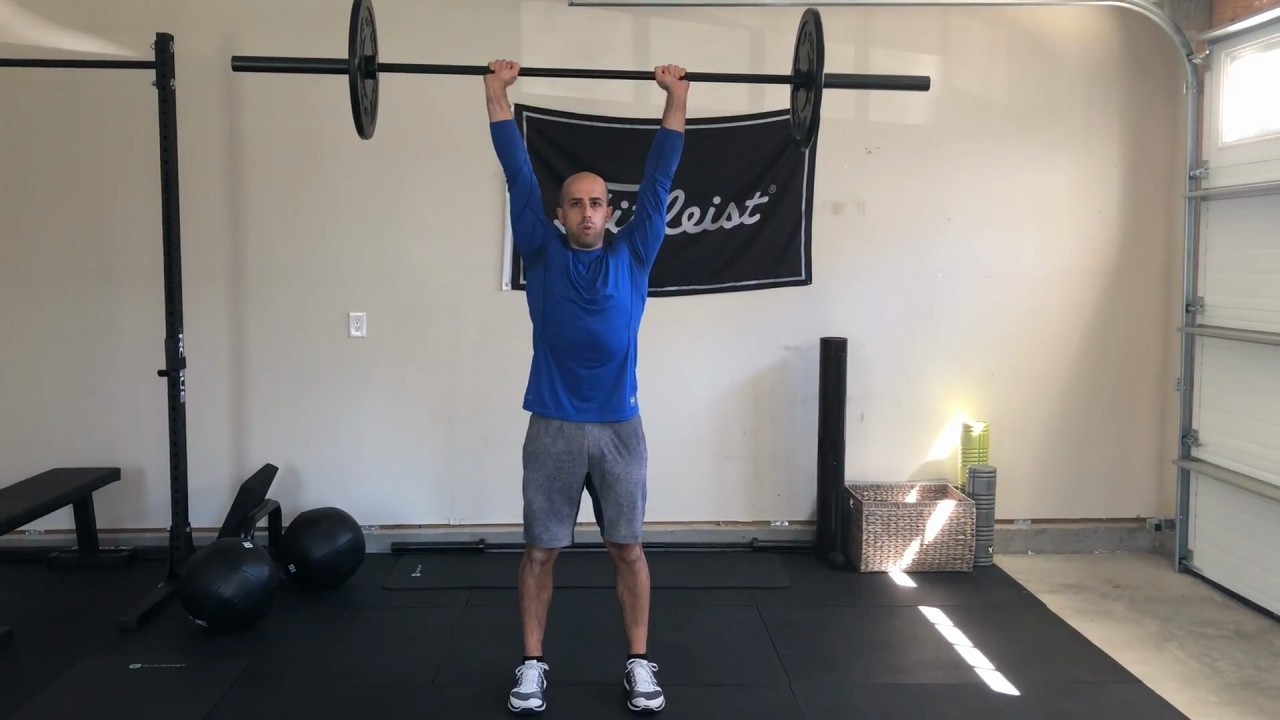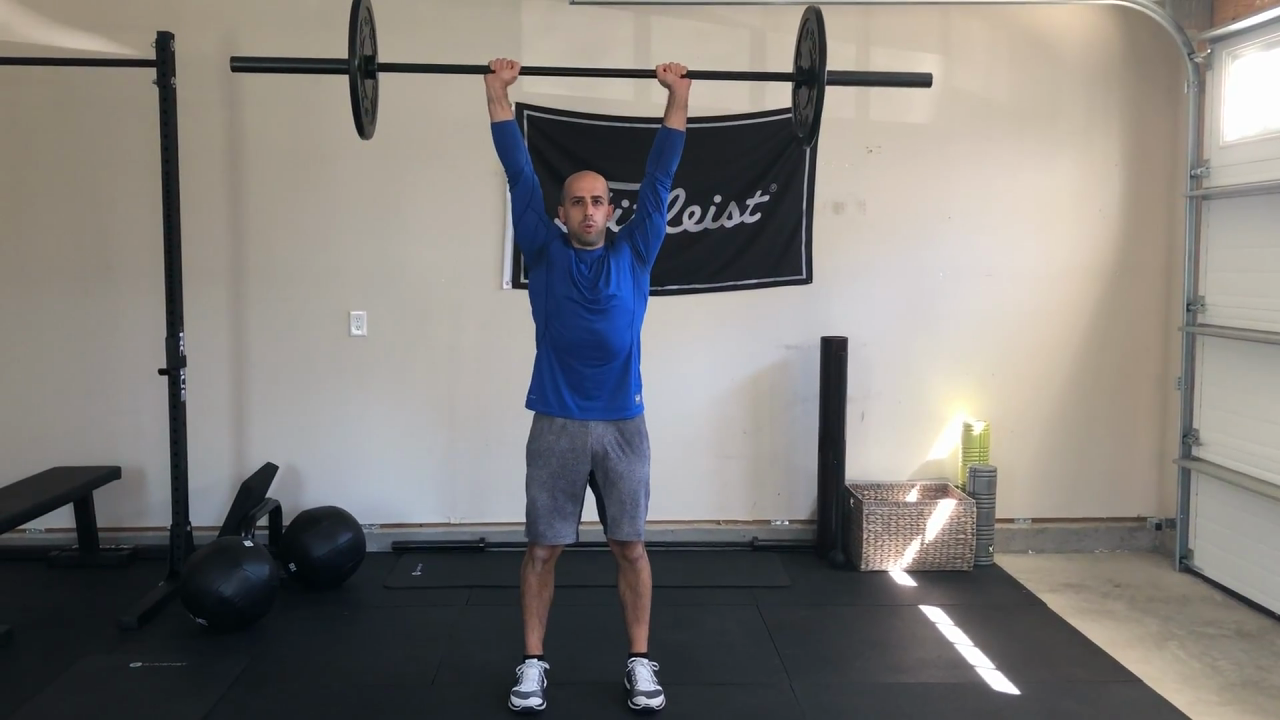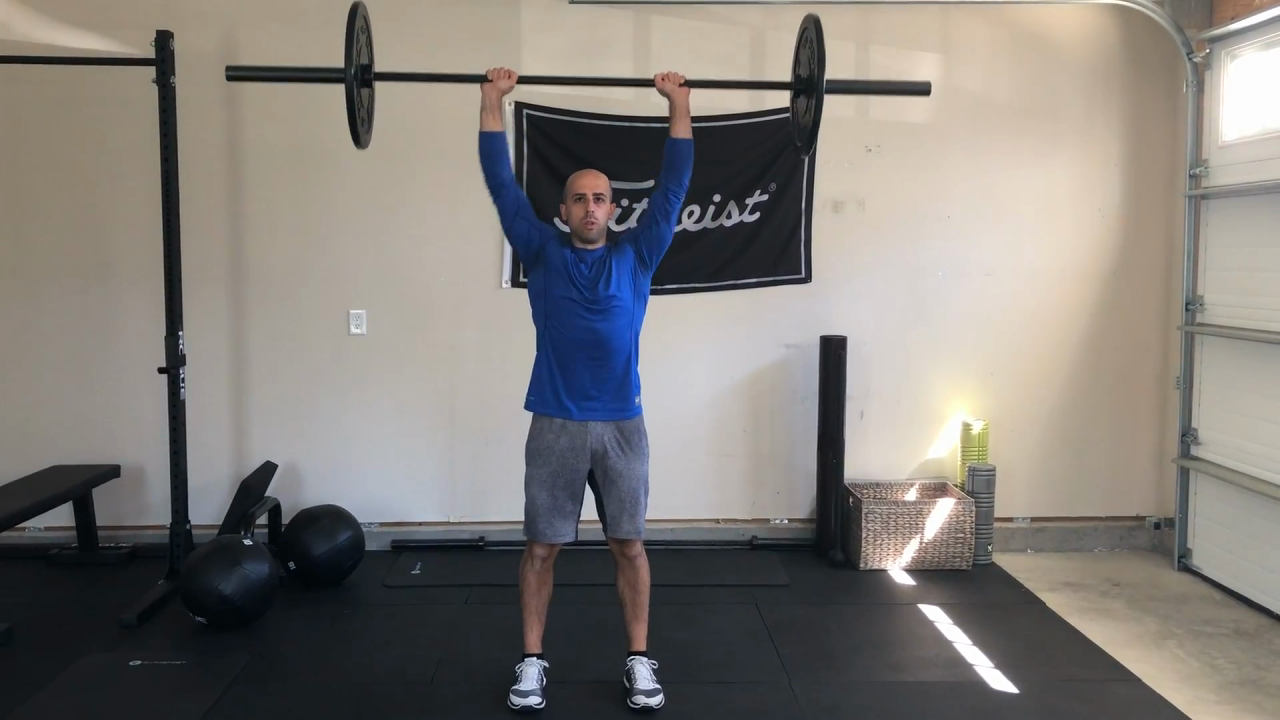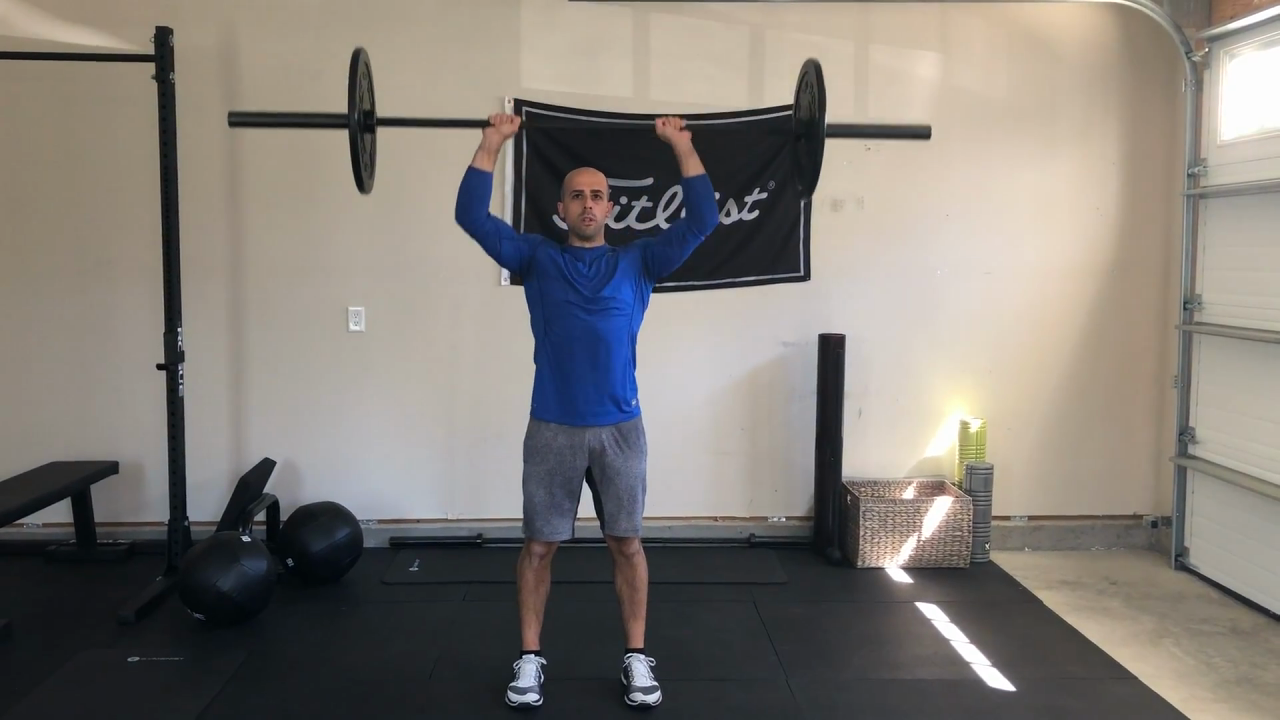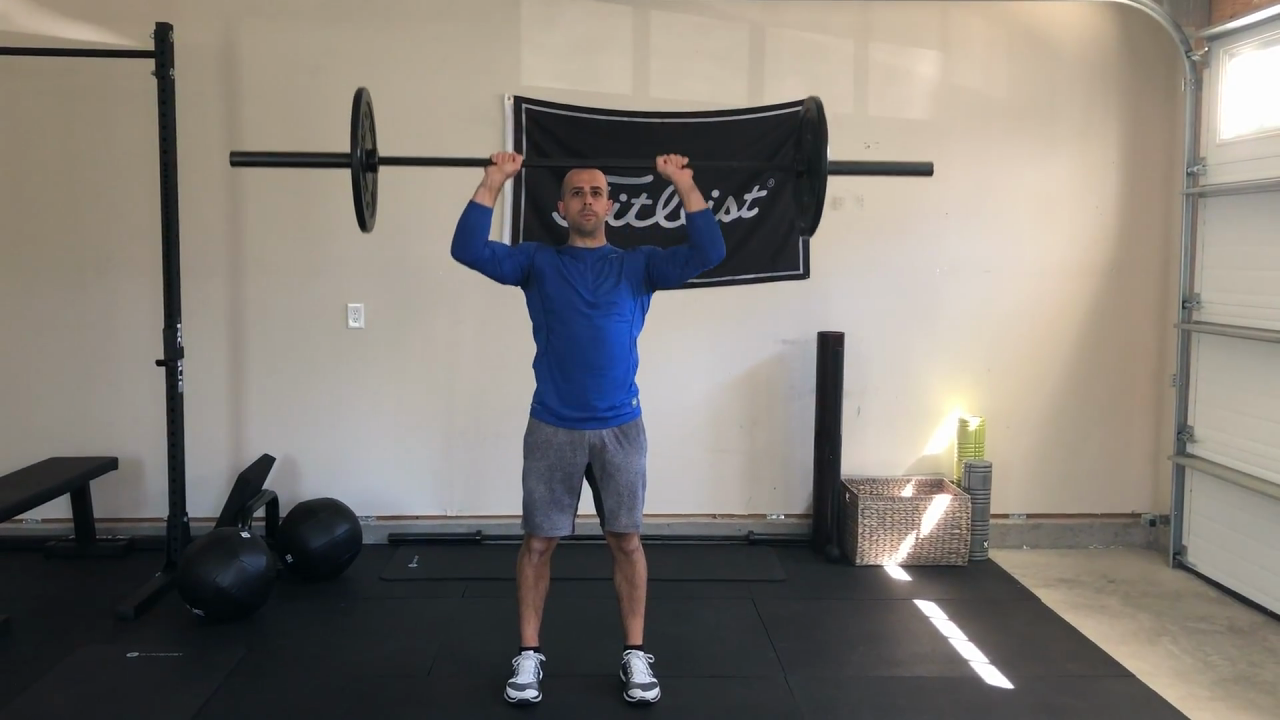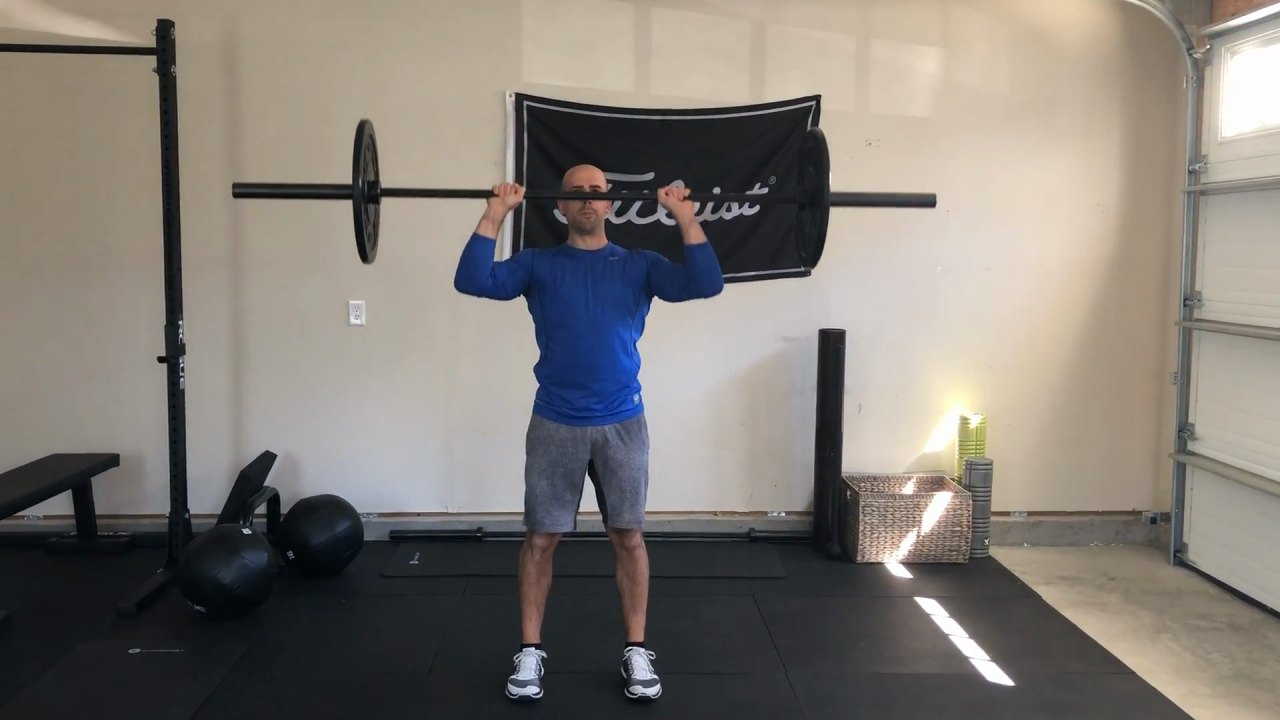
dt=0.3s
person 1, frame 1
left shoulder: (633, 254)
right shoulder: (541, 252)
left elbow: (659, 174)
right elbow: (517, 170)
left wrist: (676, 96)
right wrist: (496, 91)
left hip: (619, 429)
right hip: (552, 430)
left knee: (627, 548)
right knee: (539, 551)
left ankle: (638, 663)
right ankle: (532, 664)
person 1, frame 2
left shoulder: (635, 253)
right shoulder: (543, 251)
left elbow: (660, 174)
right elbow: (518, 170)
left wrist: (677, 94)
right wrist: (497, 91)
left hip: (623, 427)
right hip: (556, 428)
left knee: (630, 548)
right knee: (541, 550)
left ankle: (639, 662)
right ankle: (533, 662)
person 1, frame 3
left shoulder: (637, 256)
right shoulder: (542, 254)
left elbow: (676, 183)
right elbow: (499, 181)
left wrist: (678, 105)
right wrist: (492, 100)
left hip: (622, 426)
right hip: (555, 427)
left knee: (629, 546)
right knee: (540, 548)
left ankle: (639, 662)
right ankle: (531, 662)
person 1, frame 4
left shoulder: (638, 262)
right shoulder: (537, 258)
left elbow: (701, 219)
right elbow: (472, 215)
left wrist: (681, 144)
right wrist: (492, 141)
left hip: (620, 428)
right hip: (552, 430)
left knee: (626, 544)
right knee: (538, 546)
left ankle: (636, 657)
right ankle: (530, 658)
person 1, frame 5
left shoulder: (638, 263)
right shoulder: (537, 260)
left elbow: (708, 253)
right elbow: (468, 250)
left wrist: (684, 185)
right wrist: (492, 181)
left hip: (620, 428)
right hip: (552, 428)
left knee: (625, 541)
right knee: (538, 543)
left ankle: (635, 656)
right ankle: (528, 656)
person 1, frame 6
left shoulder: (640, 265)
right shoulder: (537, 263)
left elbow: (706, 283)
right elbow: (472, 281)
left wrist: (684, 216)
right wrist: (494, 214)
left hip: (623, 423)
right hip: (554, 424)
left knee: (628, 536)
right knee: (540, 538)
left ankle: (636, 652)
right ankle: (529, 652)
